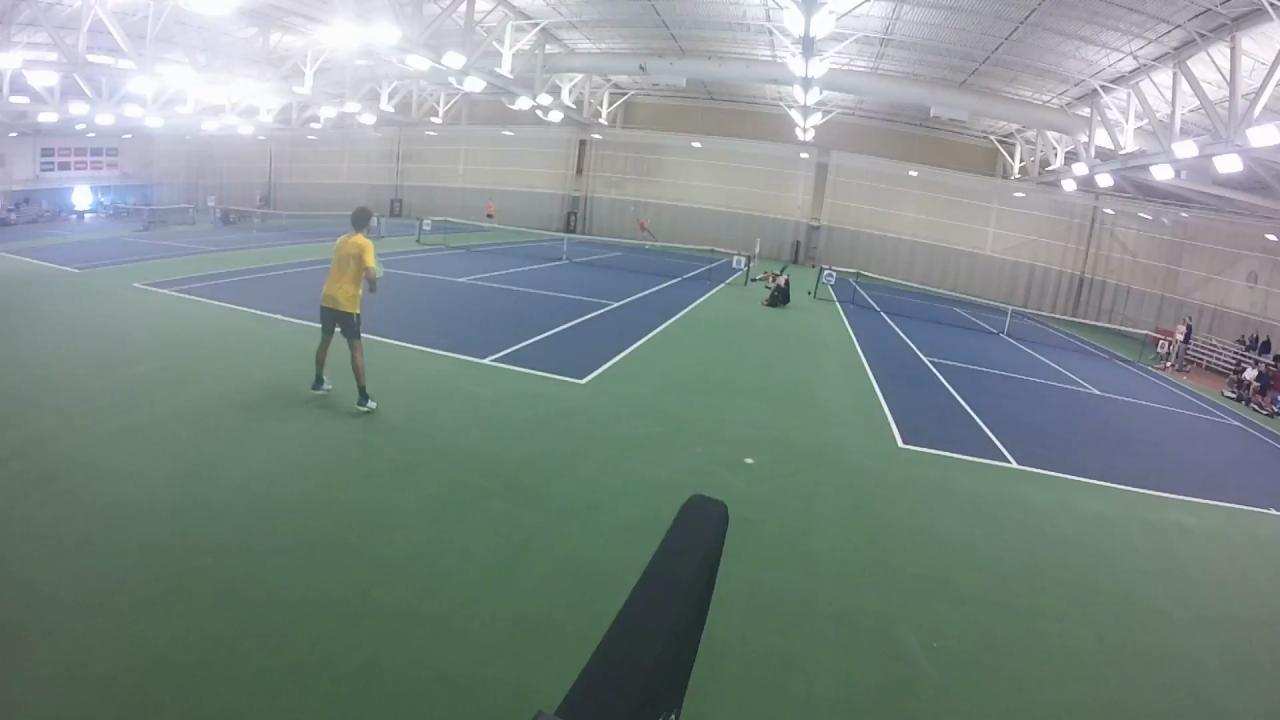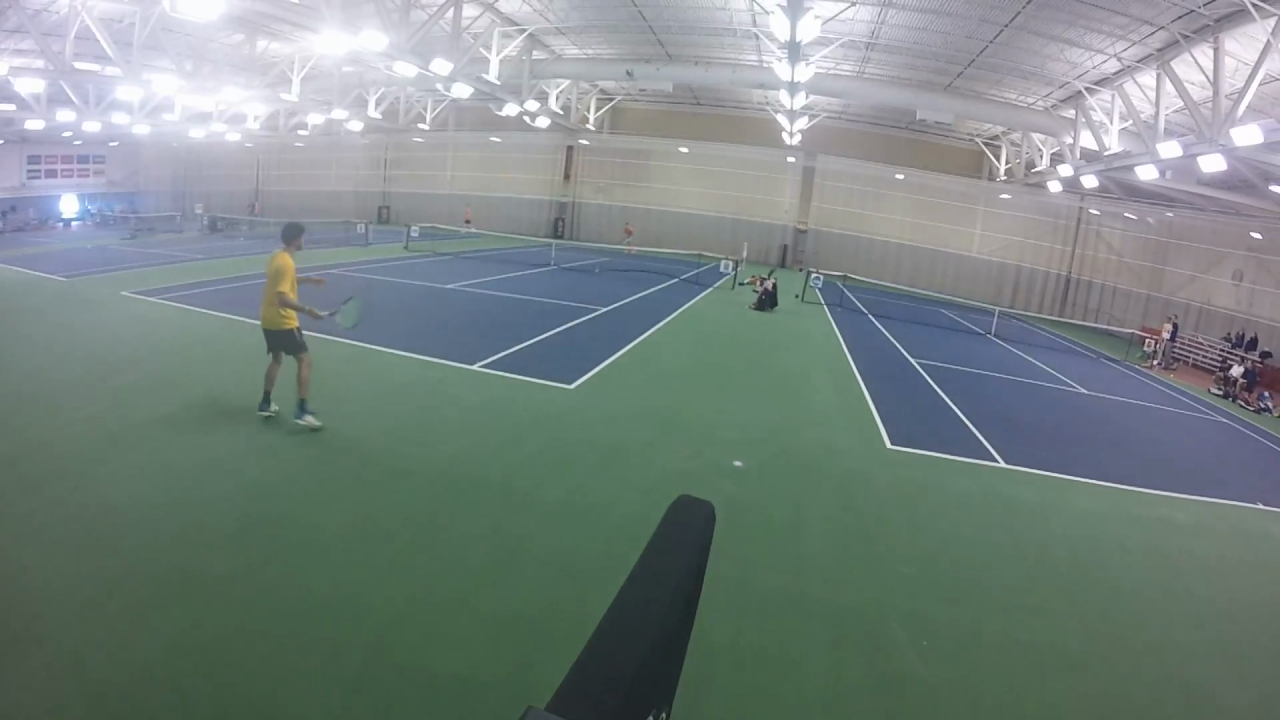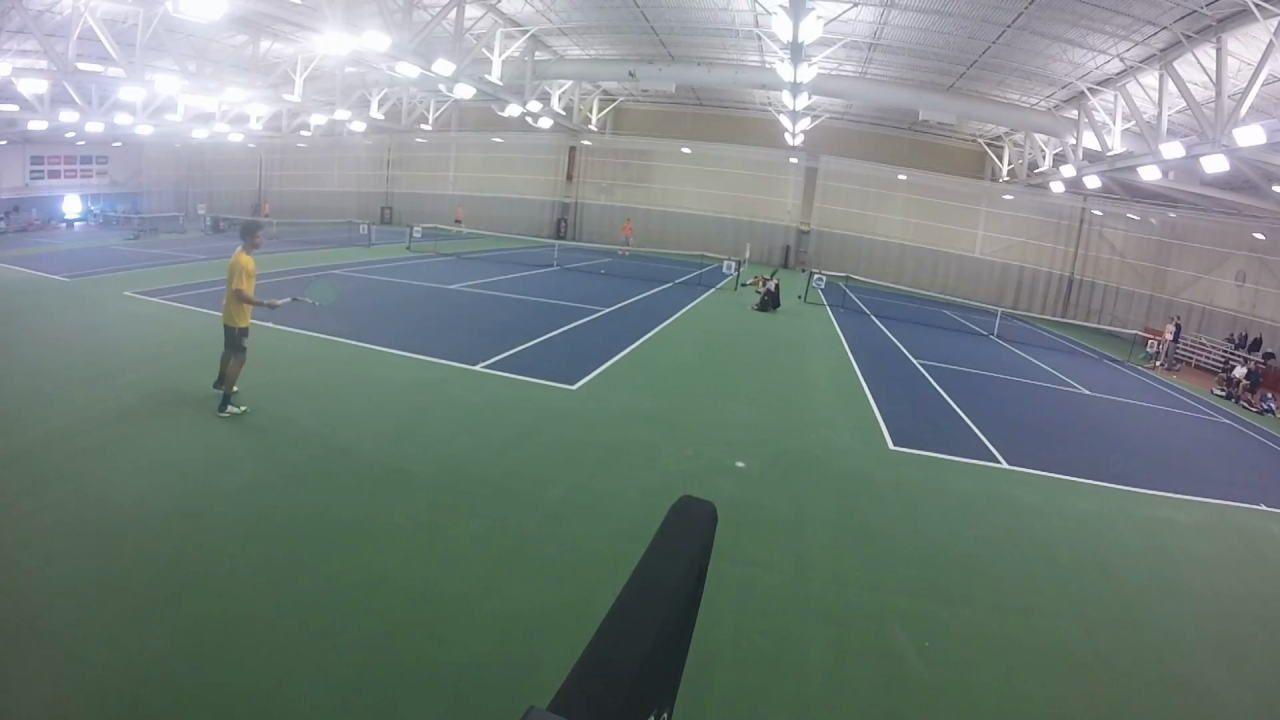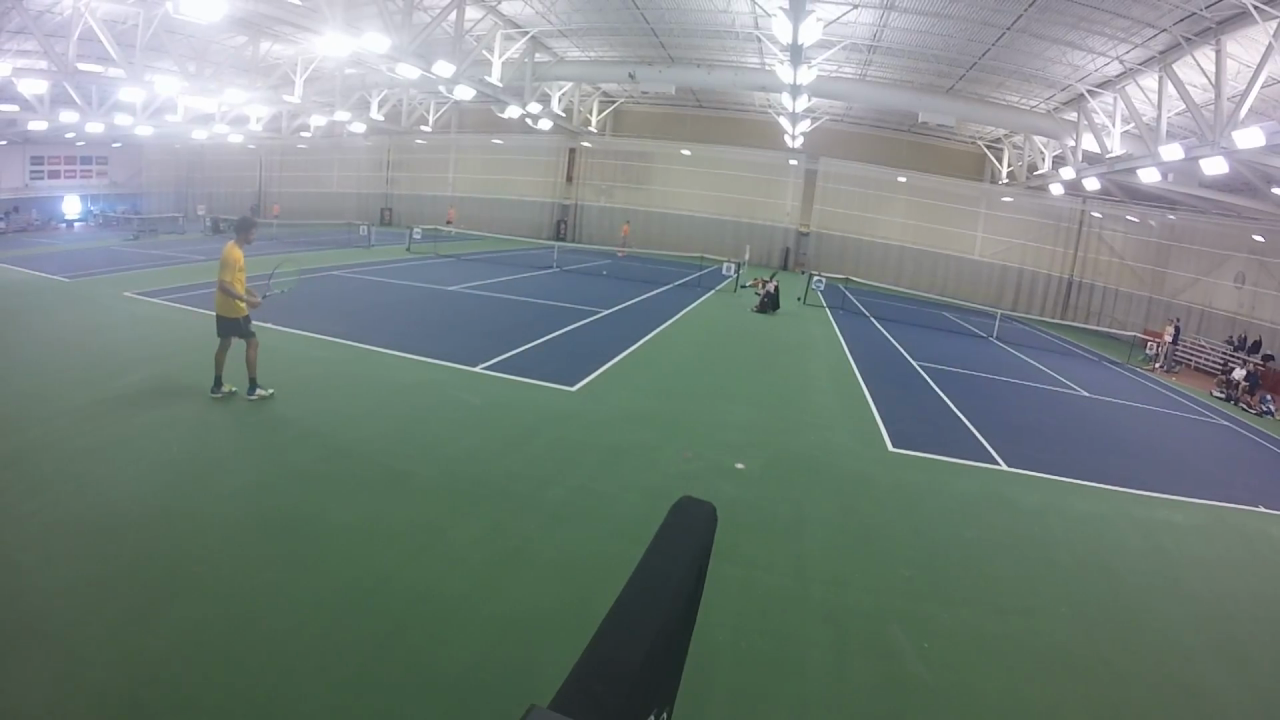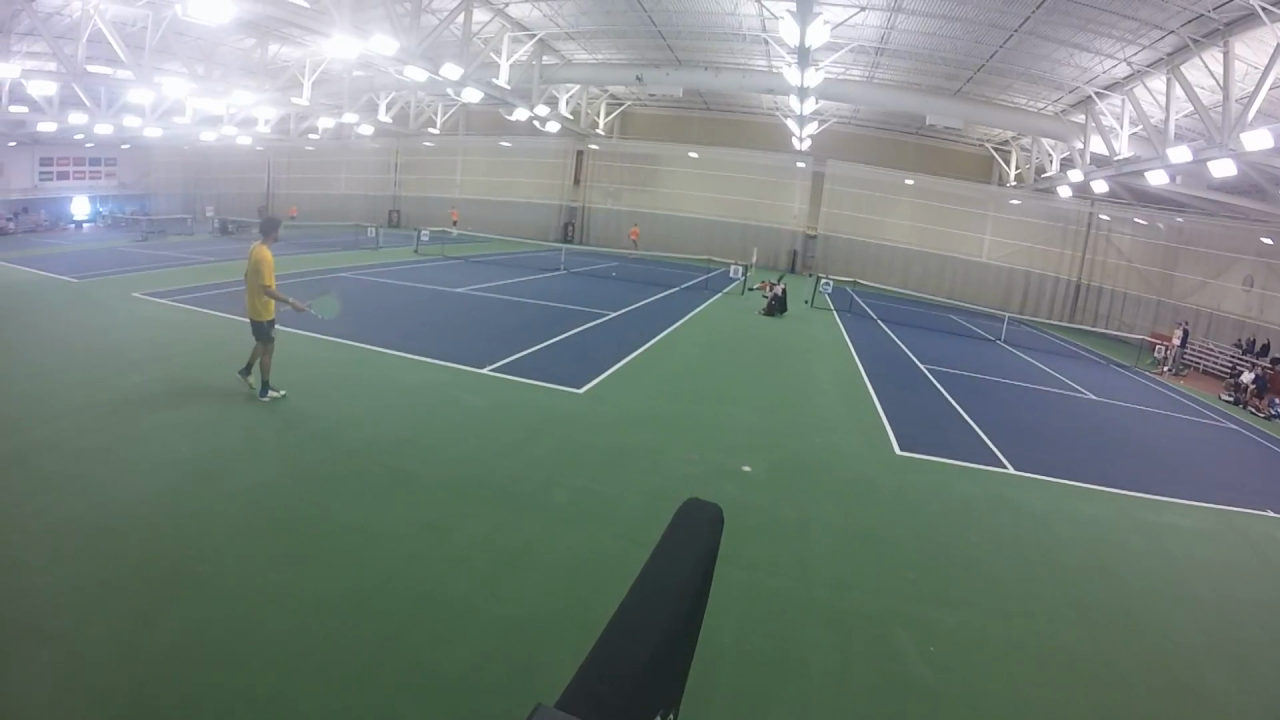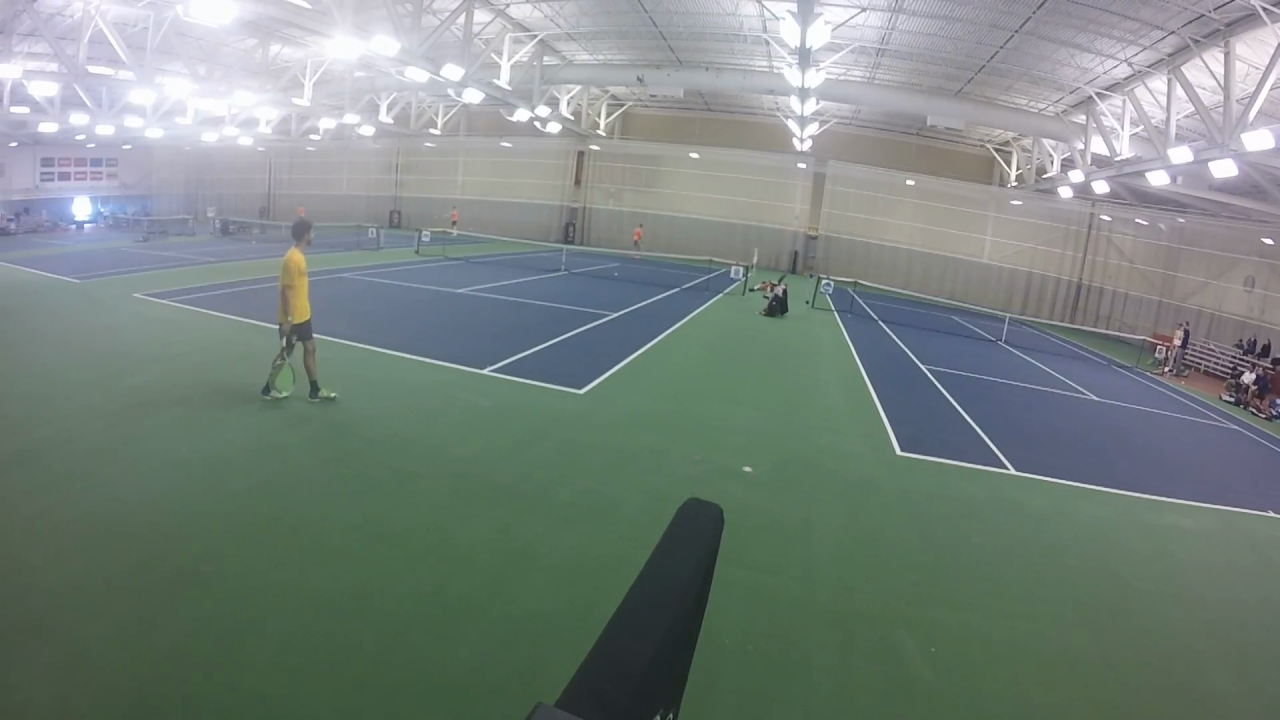
dt=0.5s
person 1, frame 1
left shoulder: (341, 241)
right shoulder: (365, 245)
right elbow: (370, 273)
left wrist: (361, 279)
right wrist: (373, 286)
left hip: (327, 300)
right hip: (347, 304)
left knee: (325, 340)
right knee: (356, 348)
left ankle: (319, 381)
right ankle: (363, 398)
person 1, frame 2
left shoulder: (276, 256)
right shoulder: (287, 263)
right elbow: (282, 298)
left wrist: (308, 279)
right wrist: (308, 310)
left hip: (268, 320)
right hip: (284, 322)
left knee: (276, 359)
right knee: (304, 361)
left ankle: (265, 404)
right ankle: (303, 411)
person 1, frame 3
left shoulder: (244, 254)
right shoulder: (242, 262)
right elbow: (241, 294)
right wrist: (266, 303)
left hip: (234, 314)
right hip: (237, 317)
left knee: (230, 350)
right knee: (239, 358)
left ankle: (220, 382)
right ankle: (225, 404)
person 1, frame 4
left shoulder: (232, 246)
right shoulder: (233, 254)
right elbow: (224, 285)
left wrist: (250, 292)
right wrist: (246, 299)
left hip: (223, 308)
right hip: (234, 309)
left knee: (224, 343)
right knee: (252, 343)
left ankle: (218, 386)
right ankle: (253, 389)
person 1, frame 5
left shoulder: (255, 247)
right shoulder: (264, 256)
left elbow: (247, 275)
right elbow: (268, 289)
right wrist: (291, 302)
left hip: (256, 306)
right hip: (262, 310)
left knee: (264, 343)
right knee: (267, 346)
left ankle: (246, 371)
right ankle: (265, 390)
person 1, frame 6
left shoulder: (299, 255)
right shoulder: (293, 259)
right elbow: (285, 290)
right wrist: (287, 320)
left hip: (303, 315)
right hip: (292, 317)
left knee: (310, 349)
right knee: (286, 352)
left ankle: (315, 391)
right ankle: (268, 389)
